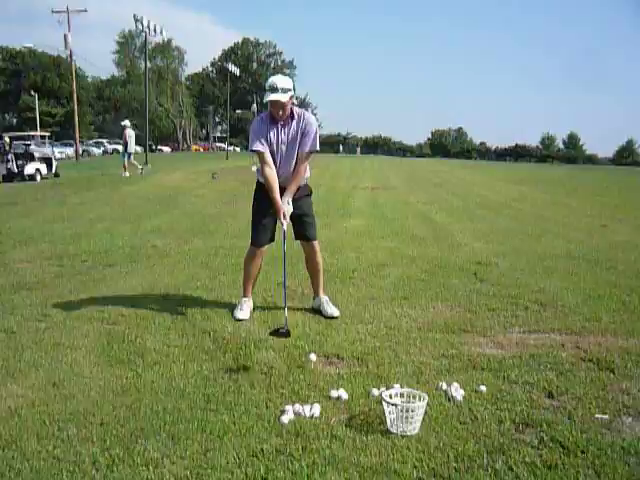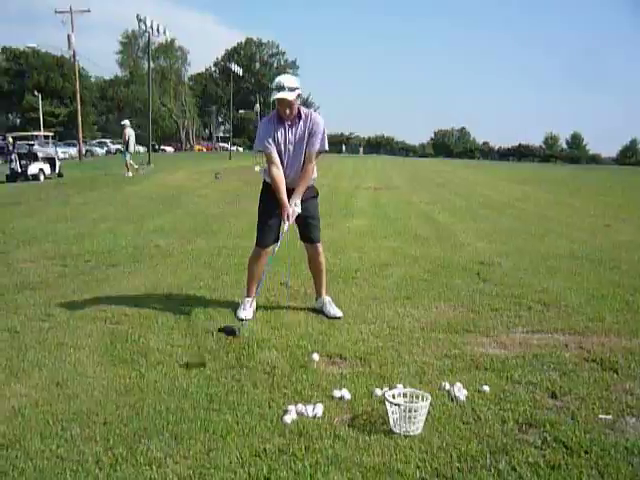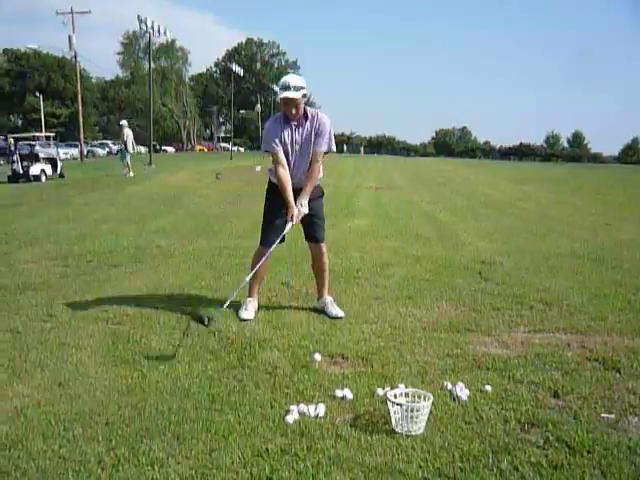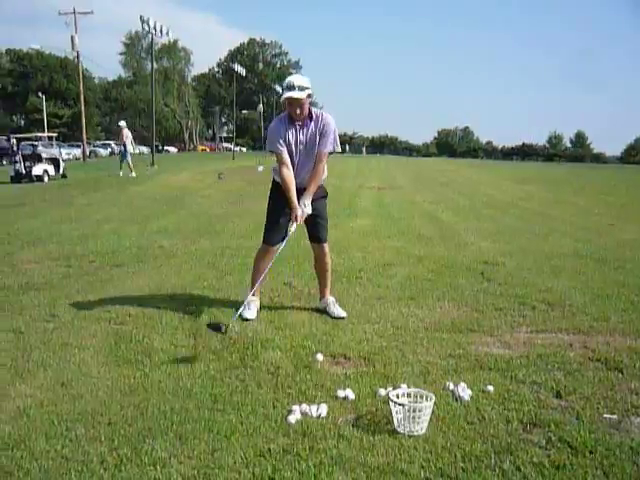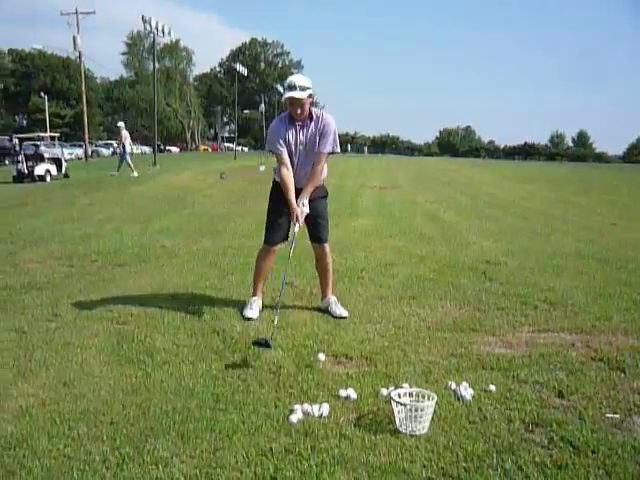
dt=0.1s
person 1, frame 1
left shoulder: (307, 121)
right shoulder: (259, 125)
left elbow: (302, 163)
right elbow: (267, 165)
left wrist: (288, 197)
right wrist: (277, 203)
left hip: (298, 188)
right hip: (267, 189)
left knee: (311, 244)
right knee: (257, 245)
left ankle: (320, 298)
right ankle: (246, 299)
person 1, frame 2
left shoulder: (314, 121)
right shoulder: (267, 125)
left elbow: (310, 163)
right elbow: (274, 165)
left wrist: (296, 199)
right wrist: (284, 204)
left hip: (304, 189)
right hip: (274, 190)
left knee: (315, 246)
right knee: (262, 246)
left ankle: (322, 298)
right ankle: (249, 299)
person 1, frame 3
left shoulder: (320, 121)
right shoulder: (273, 126)
left elbow: (316, 164)
right elbow: (280, 167)
left wrist: (303, 199)
right wrist: (290, 204)
left hip: (310, 190)
right hip: (279, 189)
left knee: (319, 246)
right knee: (266, 245)
left ankle: (324, 298)
right ankle: (251, 299)
person 1, frame 4
left shoulder: (325, 122)
right shoulder: (277, 126)
left elbow: (320, 164)
right elbow: (285, 167)
left wrist: (306, 199)
right wrist: (293, 205)
left hip: (314, 190)
right hip: (283, 189)
left knee: (321, 246)
right knee: (269, 244)
left ankle: (326, 299)
right ankle: (254, 298)
person 1, frame 5
left shoulder: (325, 122)
right shoulder: (278, 126)
left elbow: (319, 164)
right elbow: (284, 167)
left wrist: (304, 199)
right wrist: (293, 205)
left hip: (314, 190)
right hip: (283, 189)
left knee: (322, 245)
right knee: (270, 244)
left ankle: (328, 298)
right ankle: (256, 298)
